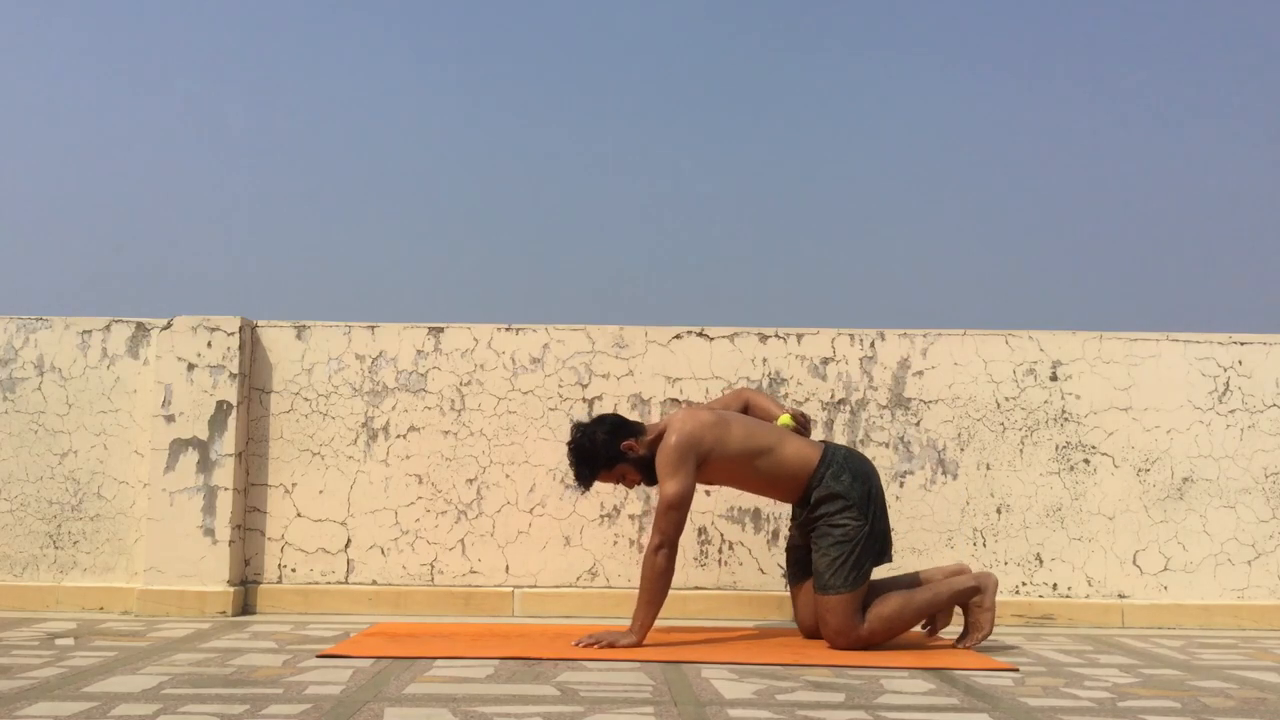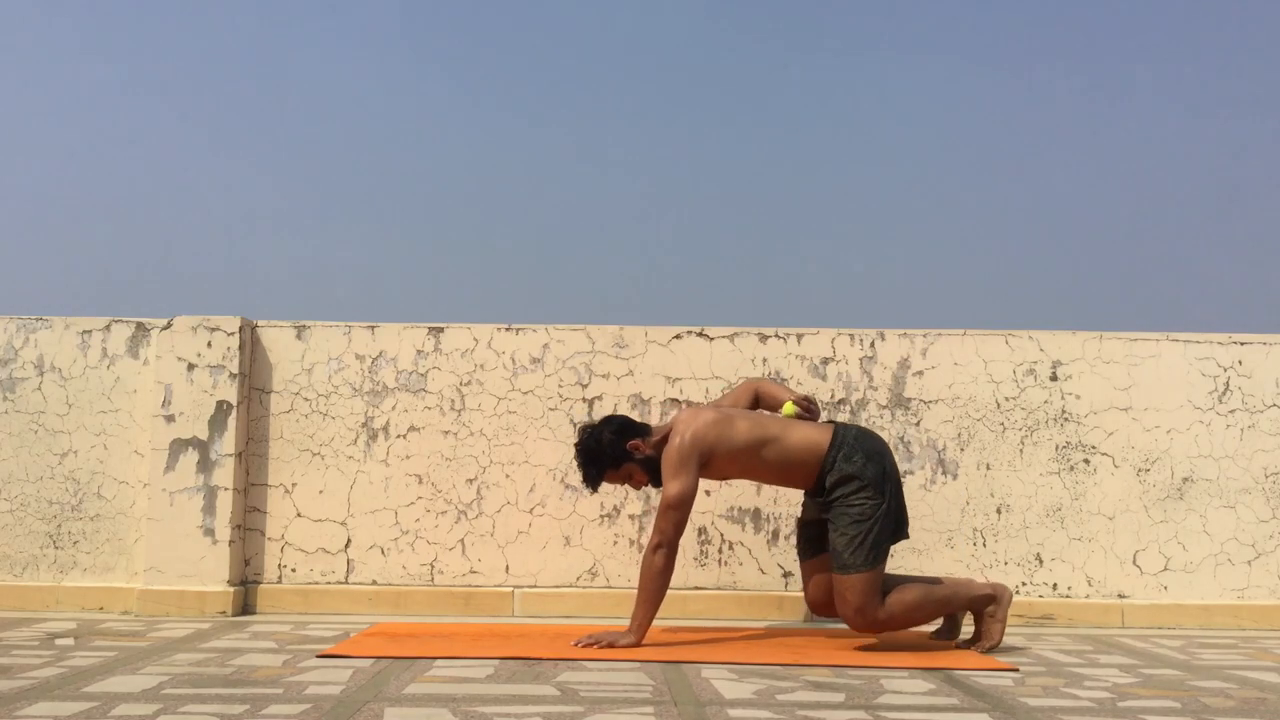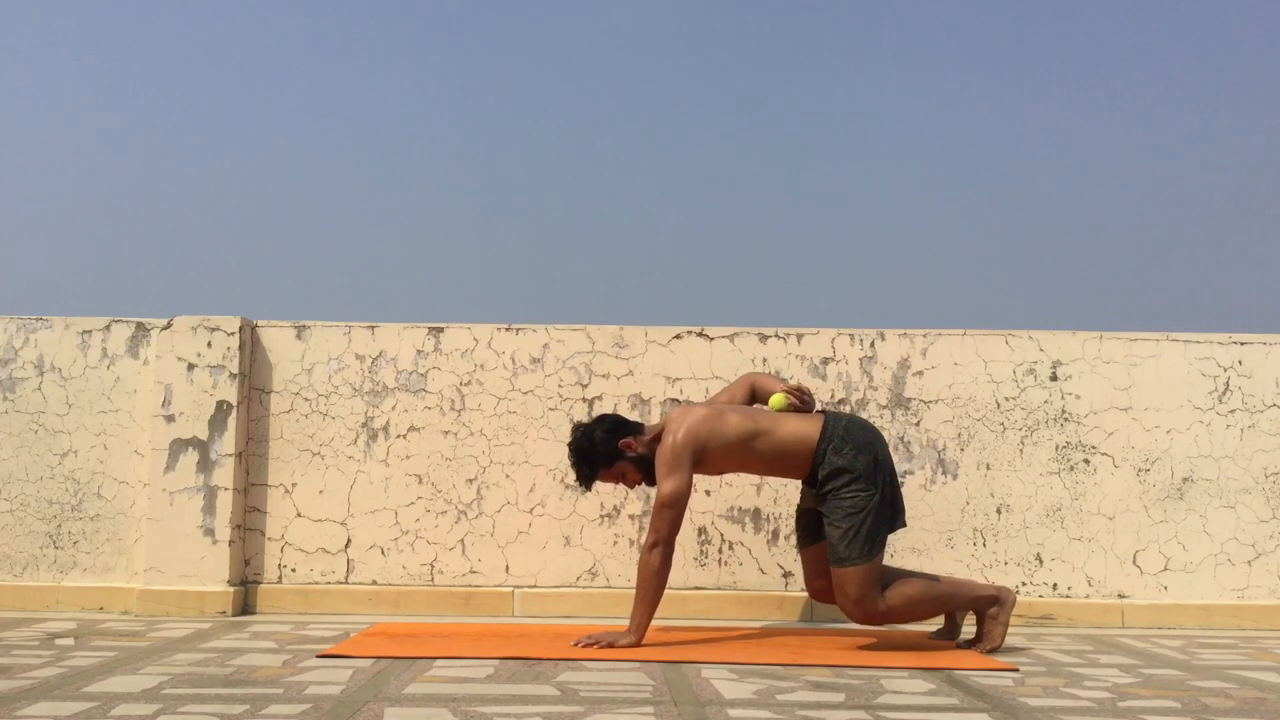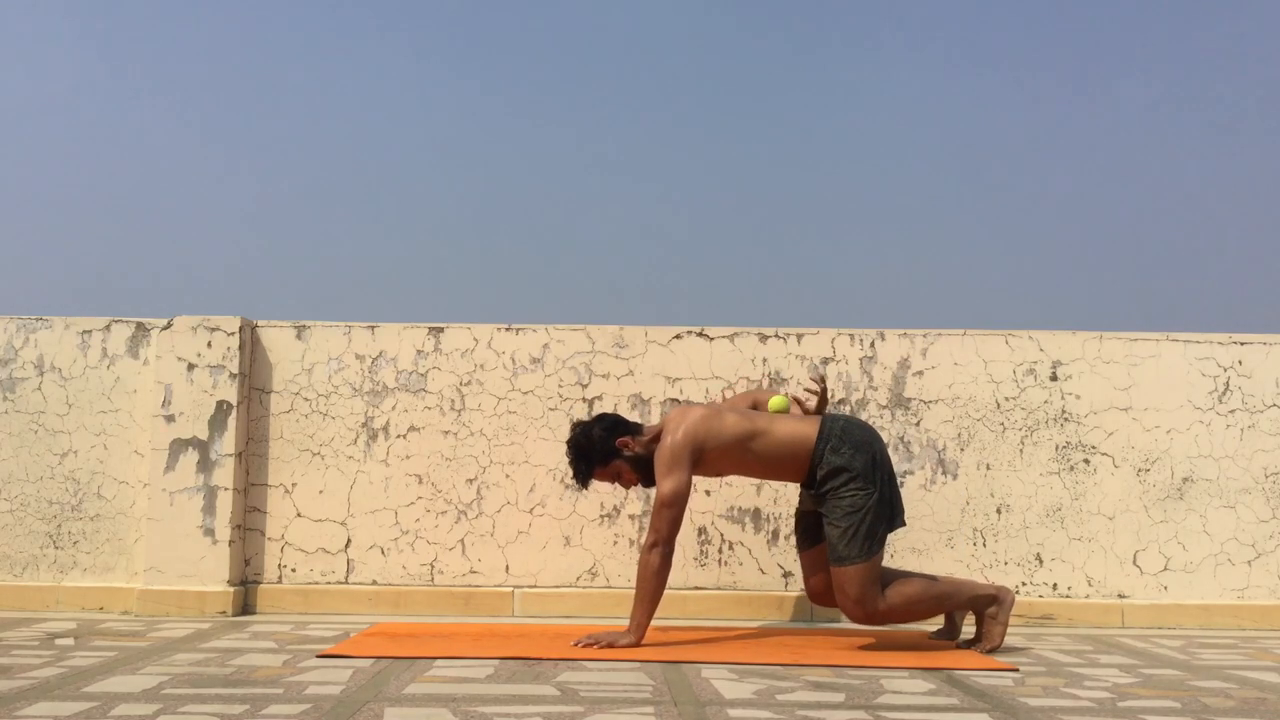
dt=0.4s
person 1, frame 1
left shoulder: (674, 444)
right shoulder: (685, 426)
left elbow: (663, 545)
right elbow: (744, 396)
left wrist: (635, 633)
right wrist: (782, 417)
left hip: (841, 486)
right hip: (818, 493)
left knee: (846, 634)
right knee: (814, 624)
left ankle: (970, 587)
right ankle: (942, 579)
person 1, frame 2
left shoulder: (680, 444)
right shoulder: (696, 425)
left elbow: (662, 545)
right elbow: (752, 386)
left wrist: (634, 633)
right wrist: (791, 401)
left hip: (856, 466)
right hip: (830, 474)
left knee: (864, 615)
right knee: (823, 600)
left ankle: (986, 595)
right ankle: (951, 591)
person 1, frame 3
left shoulder: (674, 443)
right shoulder: (690, 424)
left elbow: (658, 545)
right elbow: (750, 380)
left wrist: (634, 633)
right wrist: (786, 393)
left hip: (849, 454)
right hip: (829, 460)
left knee: (864, 606)
right knee: (824, 588)
left ankle: (988, 596)
right ankle: (954, 594)
person 1, frame 4
left shoulder: (673, 444)
right shoulder: (688, 428)
left elbow: (658, 544)
right elbow: (758, 396)
left wrist: (633, 632)
right wrist: (810, 423)
left hip: (849, 456)
right hip: (828, 463)
left knee: (864, 606)
right knee: (823, 590)
left ankle: (988, 596)
right ankle: (952, 595)
